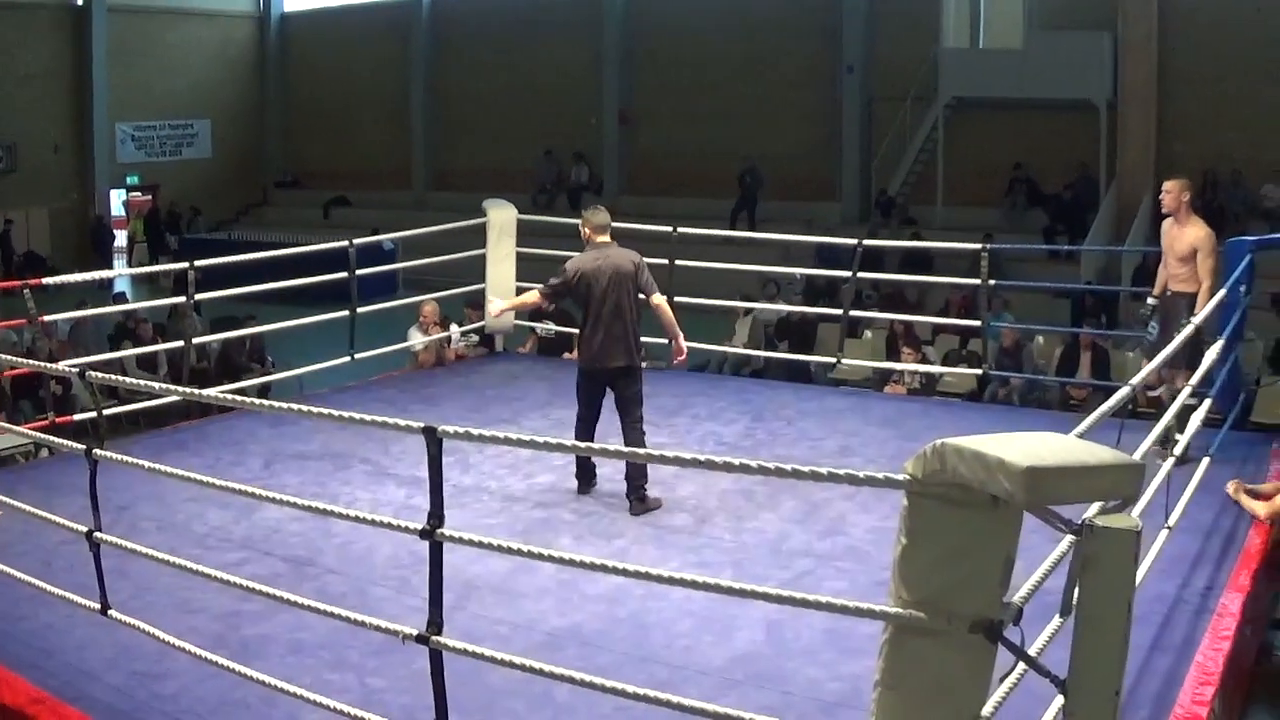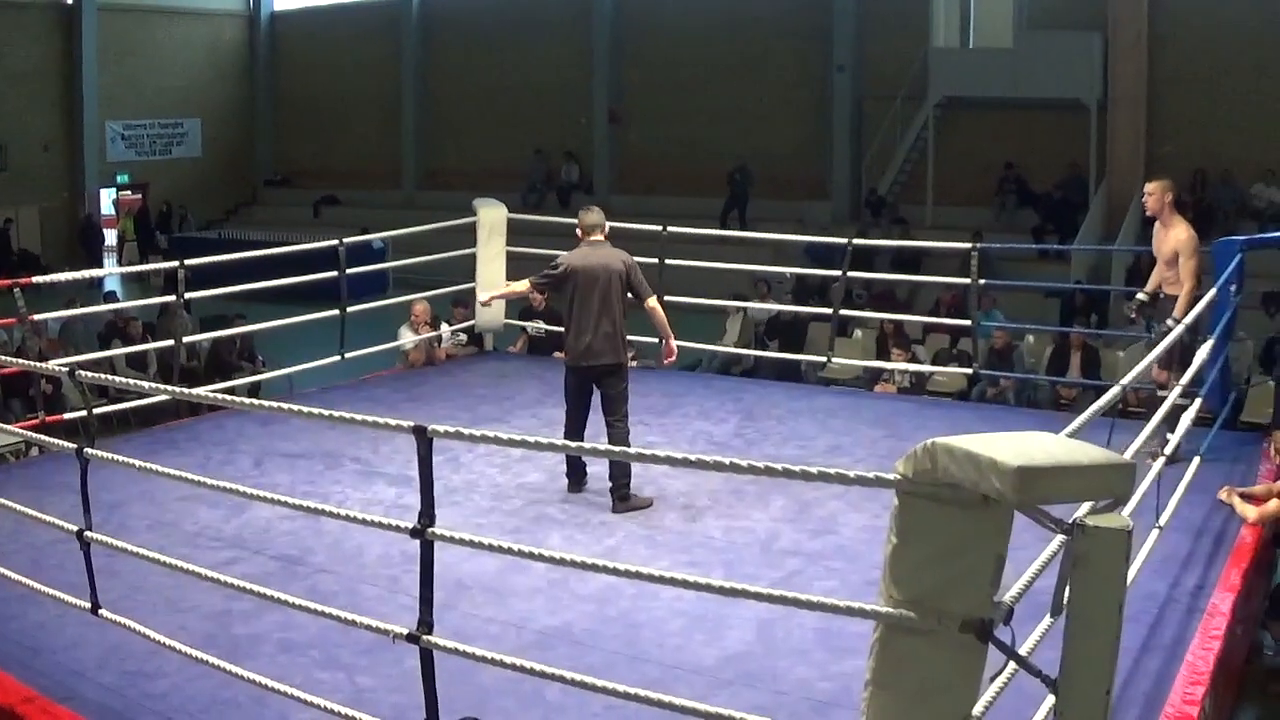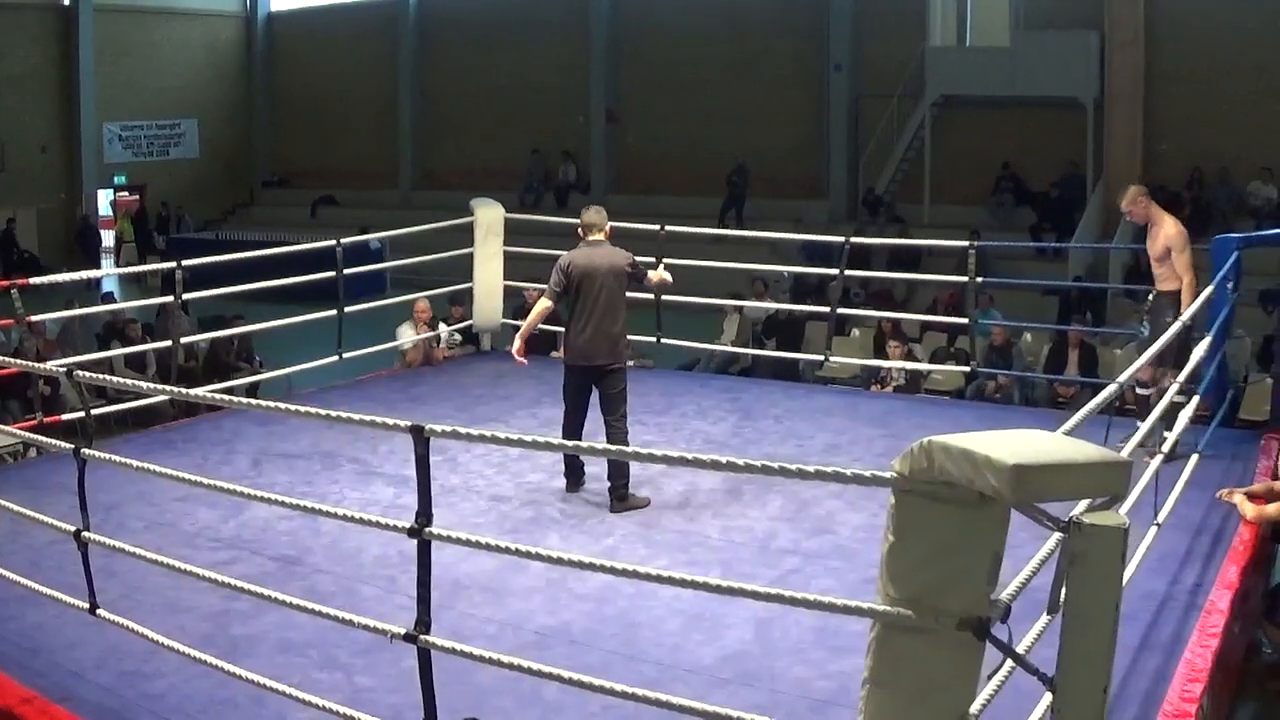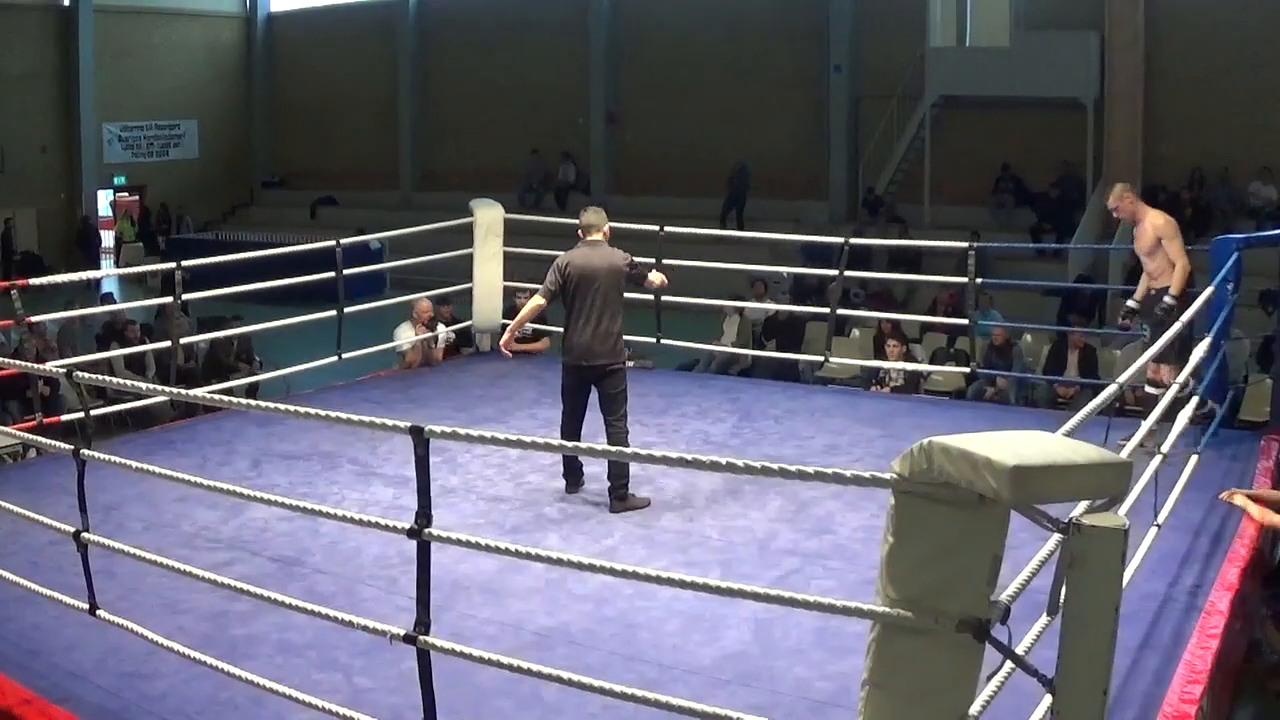
dt=0.5s
person 1, frame 1
left shoulder: (577, 266)
right shoulder: (631, 260)
left elbow: (540, 296)
right elbow: (657, 301)
left wrist: (504, 306)
right wrist: (677, 337)
left hip: (591, 359)
right hip: (626, 358)
left knee: (586, 421)
right knee: (633, 426)
left ankle: (585, 479)
right ankle: (637, 497)
person 1, frame 2
left shoulder: (568, 262)
right shoulder: (623, 260)
left elbow: (528, 285)
right elbow: (651, 304)
left wrist: (492, 294)
right wrist: (668, 338)
left hip: (578, 356)
right hip: (613, 356)
left knee: (574, 420)
right knee: (617, 425)
left ankle: (575, 479)
right ankle: (621, 496)
person 1, frame 3
left shoulder: (568, 261)
right shoulder: (622, 259)
left elbow: (546, 303)
right elbow: (649, 278)
left wrist: (521, 336)
right wrist: (662, 276)
left hip: (577, 355)
right hip: (611, 356)
left knee: (573, 419)
right knee: (616, 424)
left ankle: (573, 478)
right ankle: (620, 496)
person 1, frame 4
left shoulder: (566, 261)
right shoulder: (621, 260)
left elbow: (539, 301)
right elbow: (652, 281)
left wrist: (510, 331)
right wrist: (658, 277)
left hip: (575, 356)
right hip: (610, 356)
left knee: (571, 419)
right knee: (616, 425)
left ankle: (572, 478)
right ankle: (620, 495)
person 2, frame 1
left shoulder: (1202, 235)
right shoulder: (1166, 225)
left elbow: (1206, 283)
right wrist: (1151, 300)
left hip: (1187, 305)
right hip: (1166, 301)
left knee: (1183, 377)
left ankle: (1180, 442)
right ankle: (1171, 427)
person 2, frame 2
left shoulder: (1185, 236)
right shoulder: (1158, 227)
left elbow: (1189, 286)
left wrist: (1173, 323)
right wrist: (1142, 297)
left hip: (1180, 306)
right hip: (1163, 302)
left knee: (1175, 376)
right knee: (1160, 374)
right ankle: (1166, 431)
person 2, frame 3
left shoulder: (1173, 232)
right shoulder: (1151, 226)
left elbow: (1188, 279)
left hip: (1174, 304)
right hip: (1159, 301)
left knee: (1169, 375)
right knee: (1144, 372)
left ankle: (1169, 440)
person 2, frame 4
left shoulder: (1161, 223)
right shoulder: (1138, 228)
left elbow: (1183, 265)
left wrist: (1169, 301)
right wrist: (1131, 306)
left hip: (1171, 300)
right hip: (1154, 298)
left knee: (1170, 373)
right knee: (1153, 370)
right ankle: (1148, 431)
